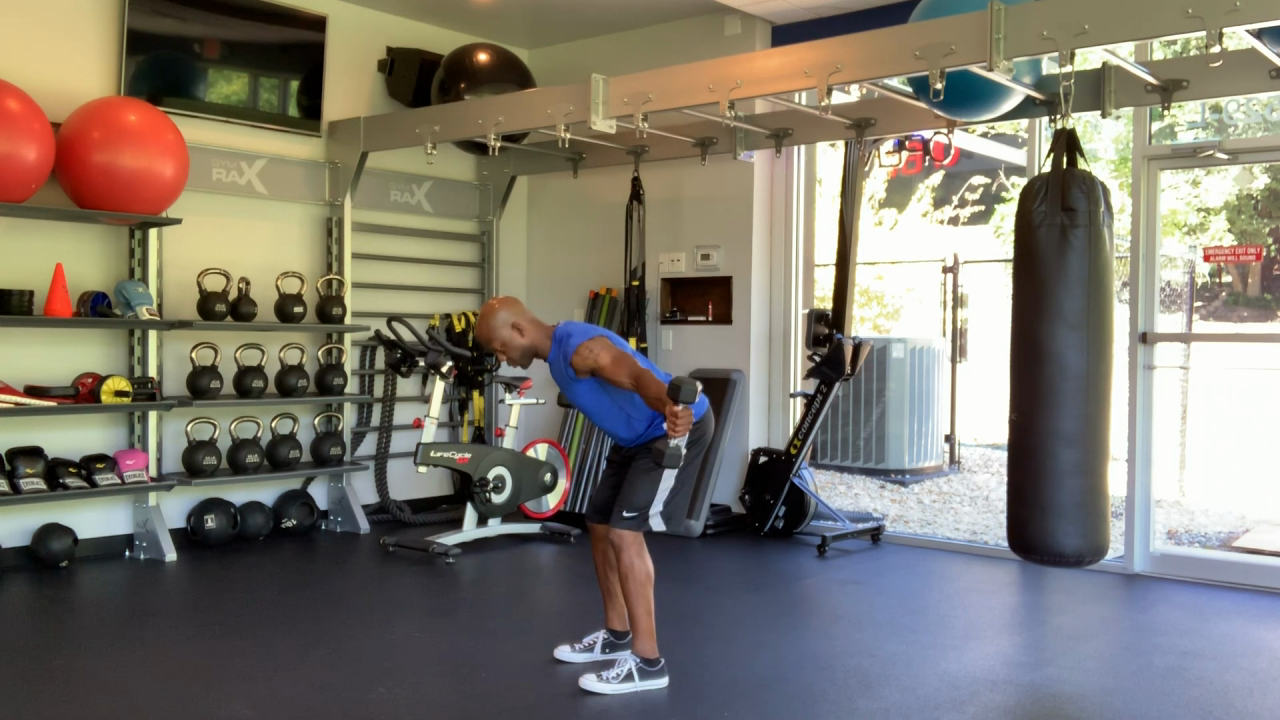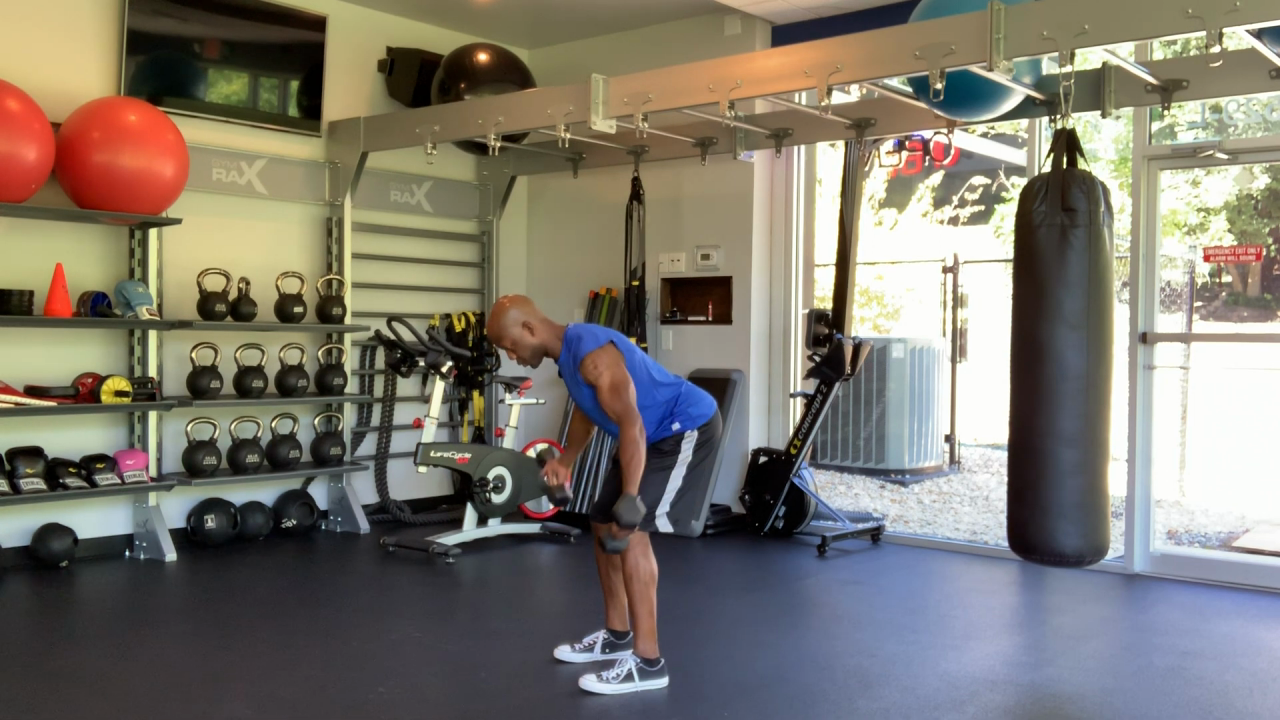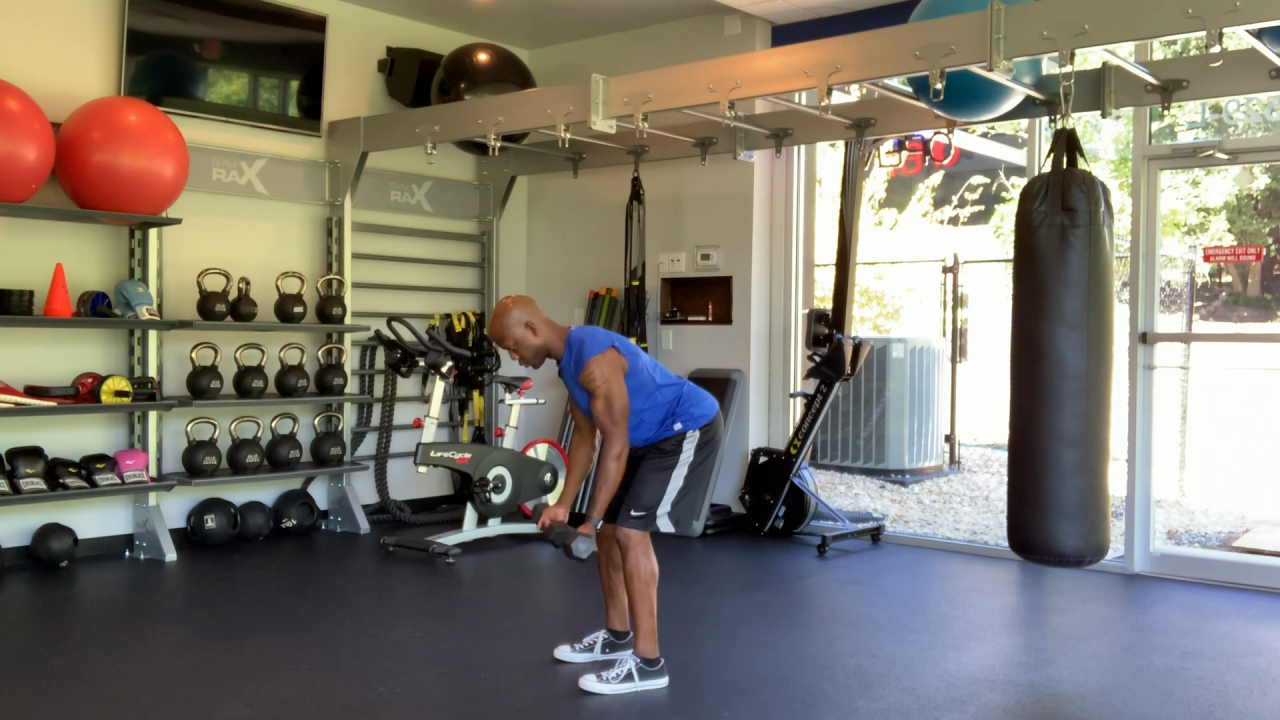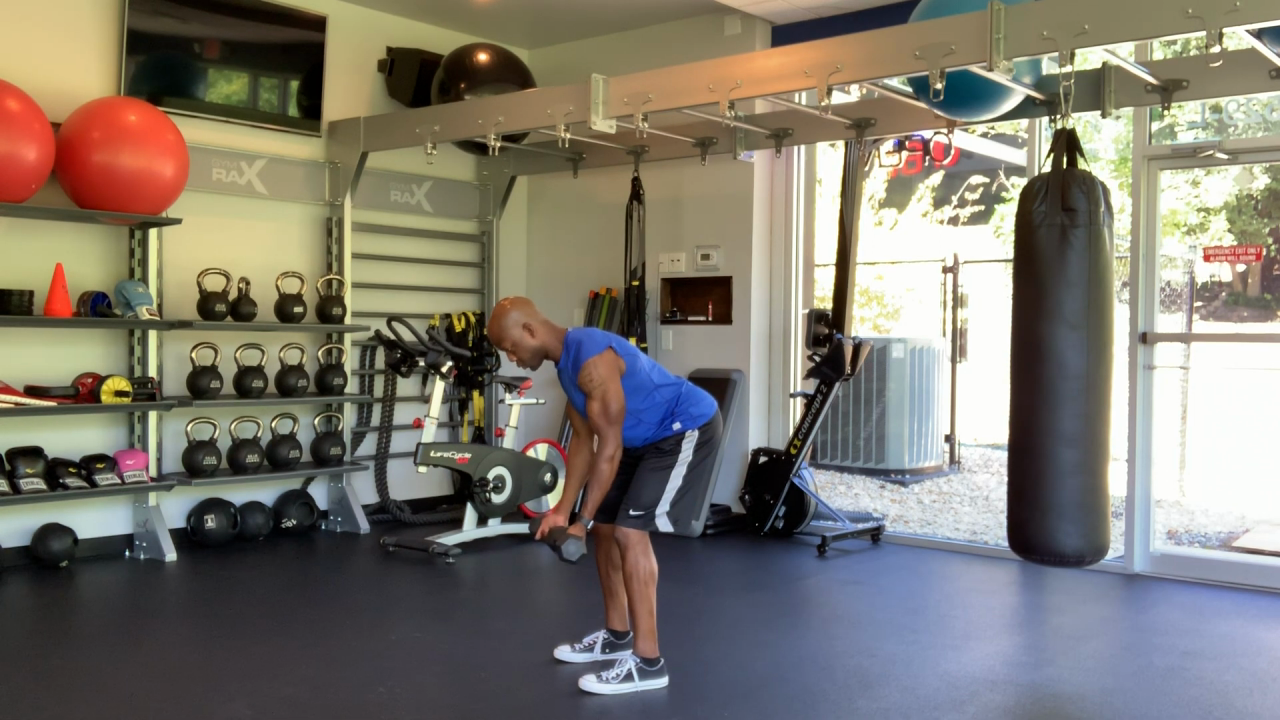
dt=0.4s
person 1, frame 1
left shoulder: (579, 346)
right shoulder: (558, 350)
left elbow: (643, 378)
left wrist: (673, 412)
left hip: (677, 426)
right hip: (638, 434)
left knee: (625, 532)
right knee: (600, 524)
left ankle: (647, 662)
right ankle: (616, 635)
person 1, frame 2
left shoulder: (591, 352)
right shoulder: (567, 354)
left elbow: (631, 425)
right elbow: (587, 412)
left wrist: (631, 499)
right wrist: (566, 462)
left hip: (687, 428)
right hip: (655, 433)
left knee: (630, 532)
right knee: (604, 525)
left ankle: (648, 662)
right ankle: (617, 635)
person 1, frame 3
left shoulder: (594, 357)
right shoulder: (568, 360)
left elbow: (616, 444)
right elbow: (585, 434)
left wrist: (591, 519)
right wrist: (564, 504)
left hip: (688, 428)
right hip: (652, 435)
left knee: (631, 532)
right knee: (608, 528)
left ankle: (647, 662)
right ankle: (616, 635)
person 1, frame 4
left shoulder: (591, 358)
right shoulder: (565, 362)
left elbow: (609, 446)
right elbow: (583, 439)
left wrist: (582, 521)
right wrist: (562, 510)
left hip: (688, 428)
right hip: (651, 435)
left knee: (630, 531)
right knee: (605, 526)
left ankle: (647, 662)
right ankle: (617, 636)
